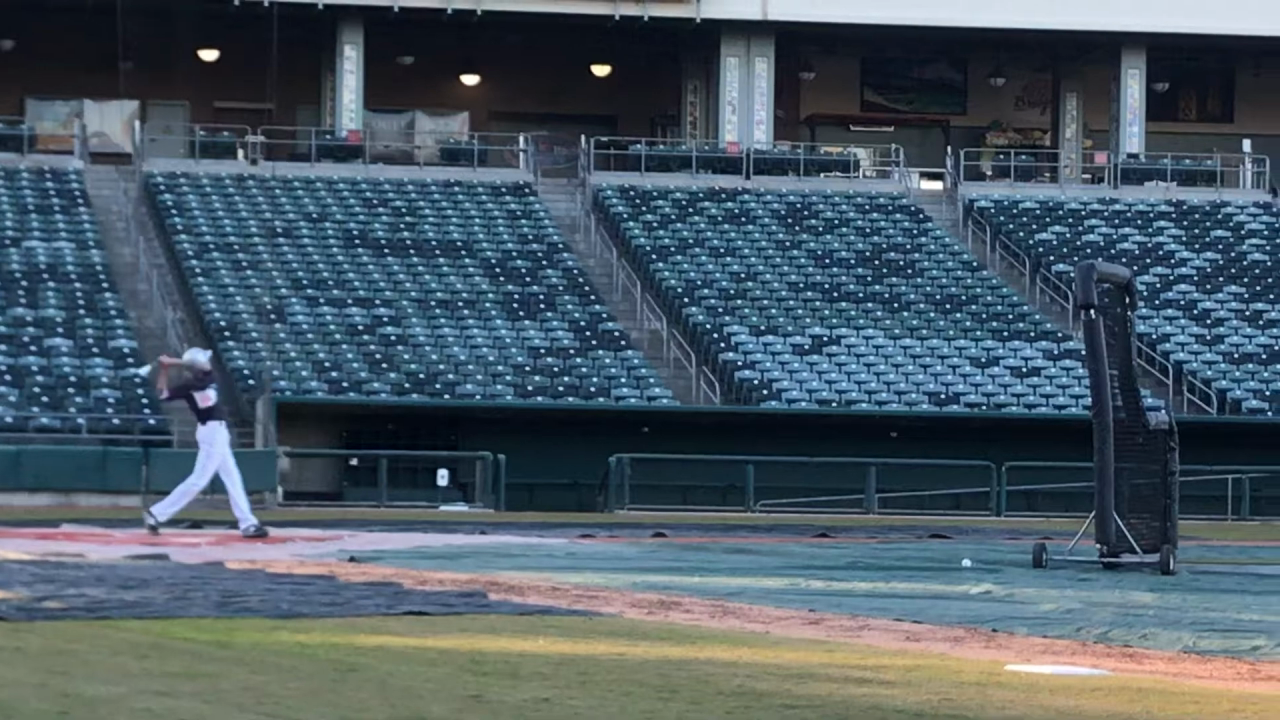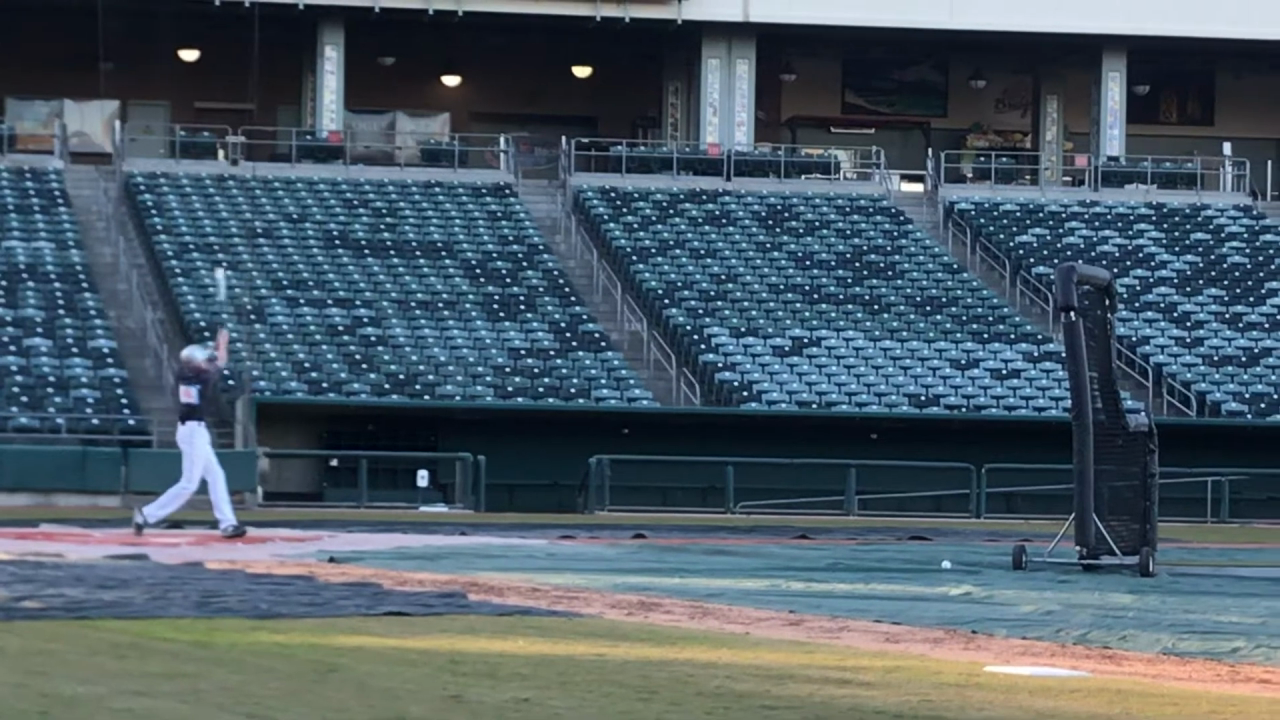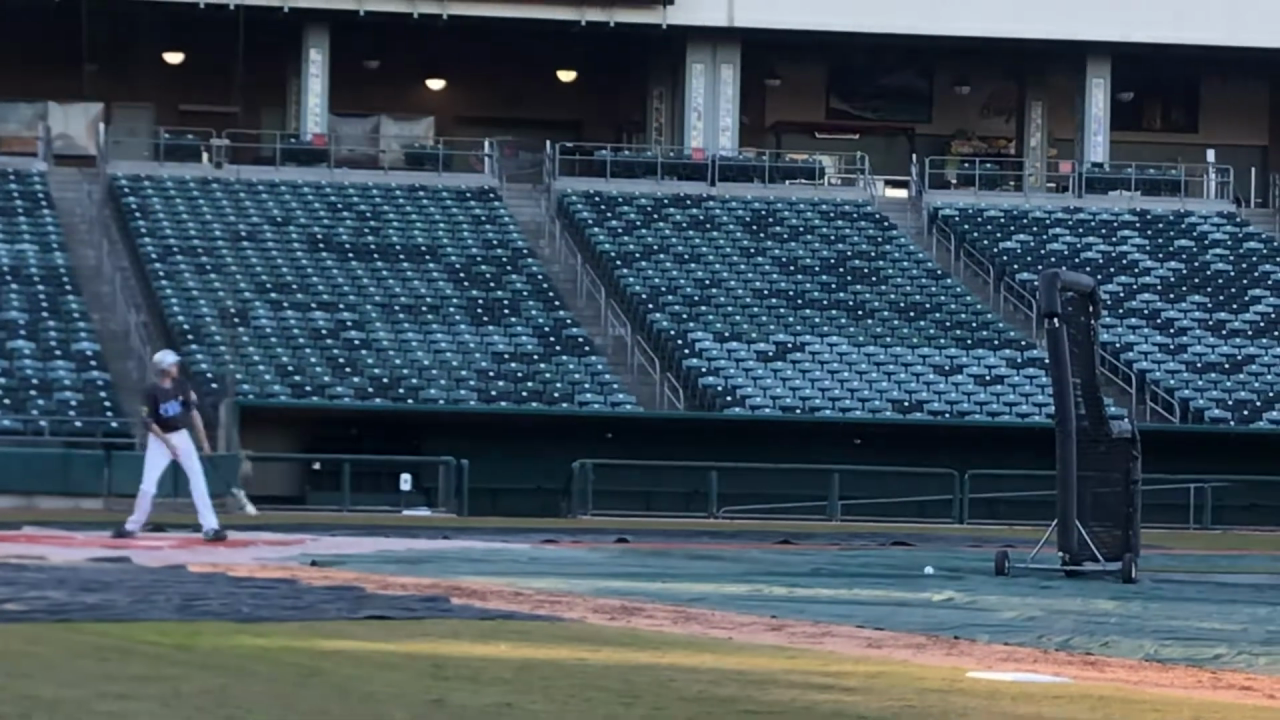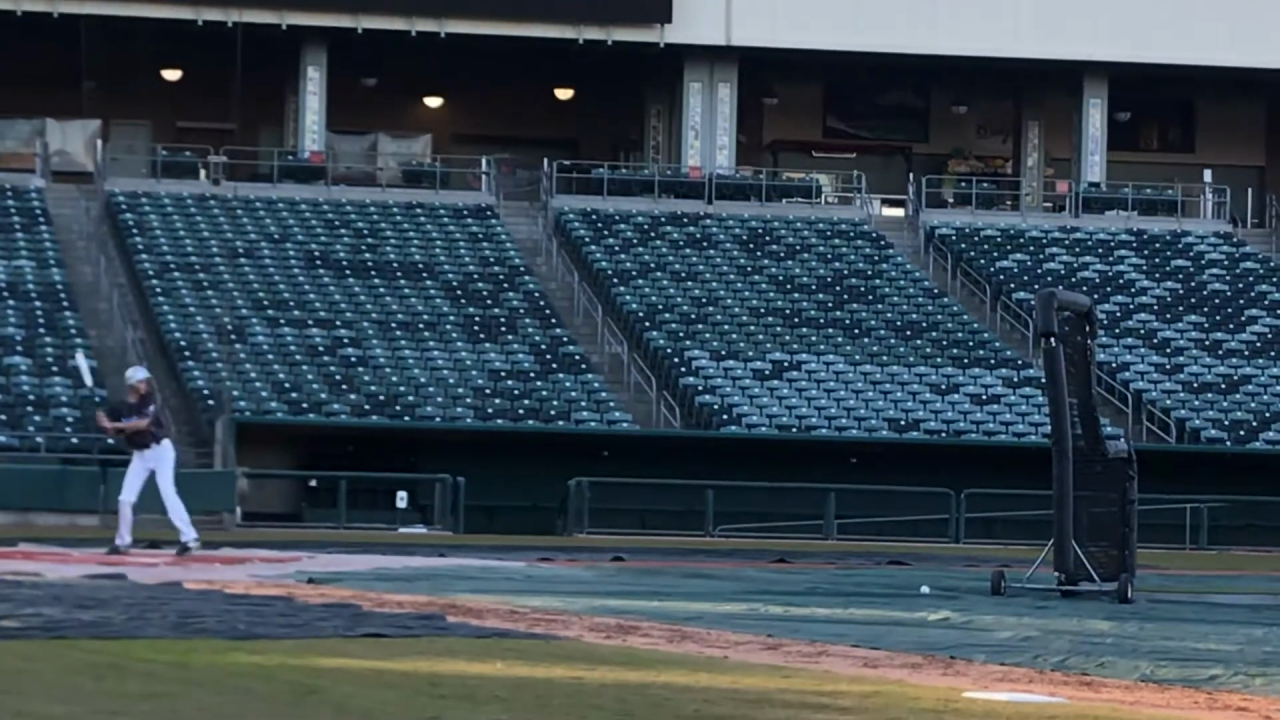
dt=0.5s
person 1, frame 1
left shoulder: (186, 386)
right shoulder: (209, 377)
left elbow: (162, 394)
left wrist: (163, 369)
right wrist: (174, 362)
left hip: (213, 431)
right hip: (214, 432)
left knee: (232, 478)
right knee: (198, 480)
left ankle: (248, 523)
right ankle: (156, 514)
person 1, frame 2
left shoulder: (182, 374)
right shoulder: (204, 377)
right elbow: (220, 363)
left wrist: (218, 345)
right wrist: (223, 342)
left hip: (194, 431)
right hip: (194, 431)
left knee: (216, 476)
right knee: (189, 484)
left ankle: (227, 523)
right ankle: (146, 515)
person 1, frame 3
left shoulder: (181, 385)
right shoulder: (152, 392)
left elbow: (193, 412)
right elbow: (150, 423)
left wrist: (203, 440)
right wrist: (168, 445)
left hip: (181, 435)
right hip: (159, 440)
left knee: (198, 478)
right knee: (147, 486)
left ankle: (210, 527)
right ankle: (132, 526)
person 1, frame 4
left shoulder: (148, 399)
left elbow: (143, 423)
right elbow: (115, 432)
left wrist: (112, 425)
right wrist: (105, 423)
left hip: (160, 450)
right hip: (139, 455)
left knee: (168, 492)
right knee: (125, 498)
left ankle: (189, 537)
right ankle: (122, 543)
